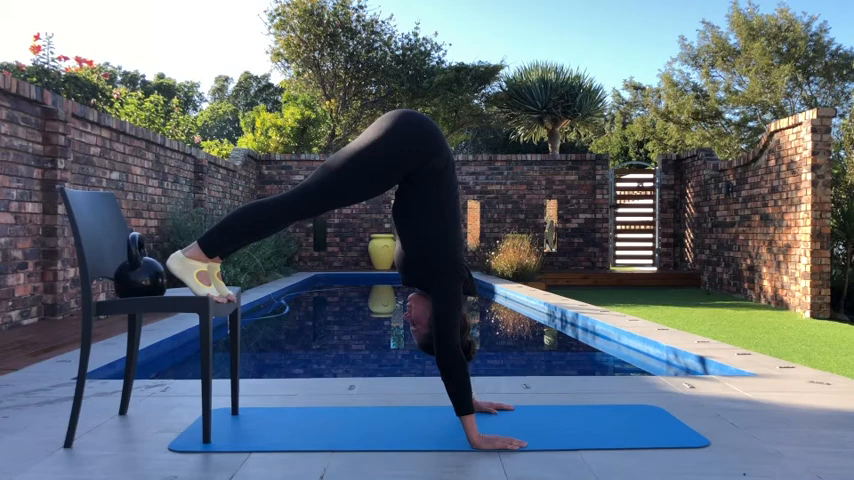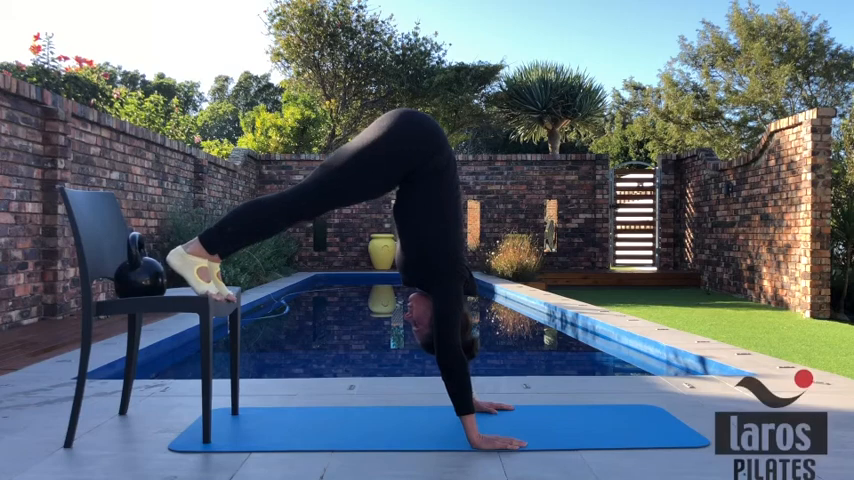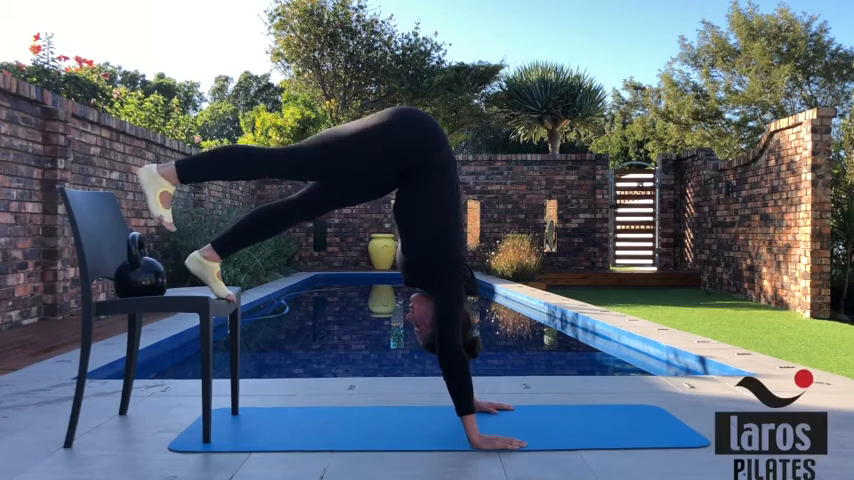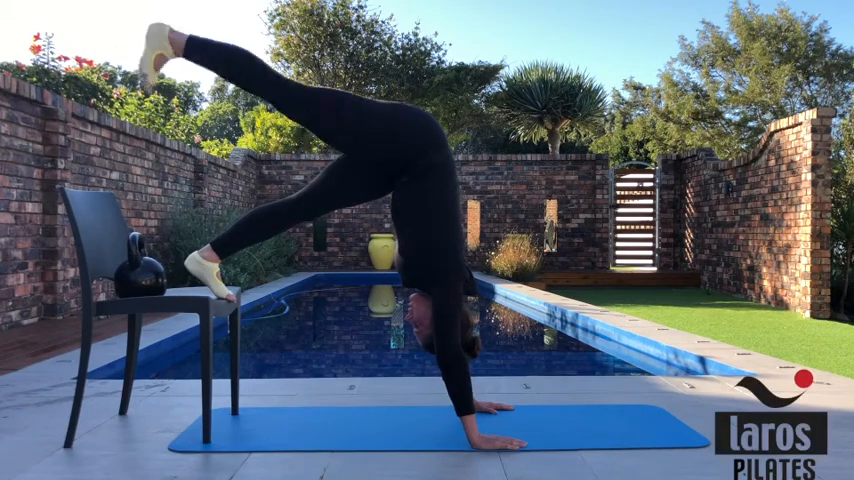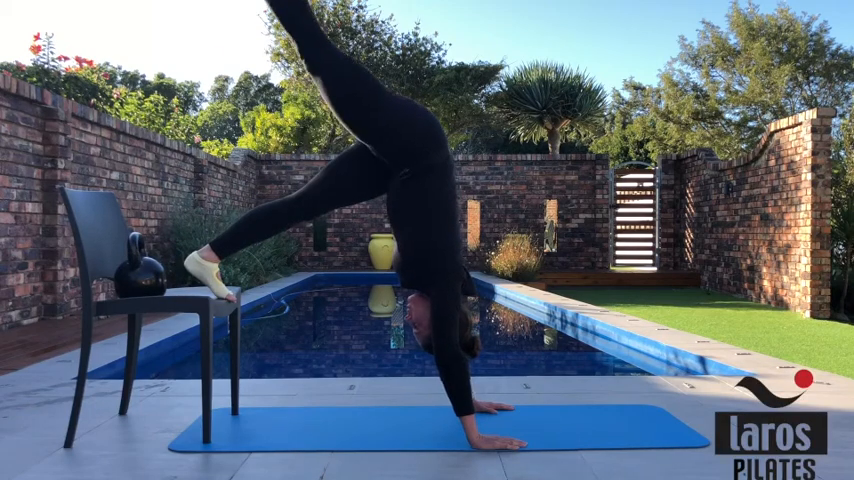
dt=0.5s
person 1, frame 1
left shoulder: (441, 277)
right shoulder: (443, 281)
left elbow: (449, 348)
right elbow: (448, 352)
left wrist: (470, 400)
left hip: (413, 146)
right hip: (410, 141)
left knee: (307, 200)
right knee: (303, 199)
left ankle: (210, 259)
right ankle: (195, 255)
person 1, frame 2
left shoulder: (442, 277)
right shoulder: (443, 281)
left elbow: (449, 350)
right elbow: (448, 352)
left wrist: (471, 401)
left hip: (412, 146)
right hip: (411, 141)
left knee: (307, 202)
right knee: (304, 198)
left ankle: (211, 256)
right ankle: (195, 251)
person 1, frame 3
left shoulder: (443, 276)
right shoulder: (445, 279)
left elbow: (450, 349)
right elbow: (449, 351)
left wrist: (471, 402)
right wrist: (474, 434)
left hip: (409, 154)
right hip: (409, 141)
left knee: (302, 205)
right knee: (284, 163)
left ankle: (209, 256)
right ankle: (169, 175)
person 1, frame 4
left shoulder: (442, 280)
right shoulder: (443, 283)
left elbow: (449, 349)
right elbow: (448, 350)
left wrist: (471, 401)
right wrist: (474, 433)
left hip: (402, 157)
right hip: (404, 141)
left knee: (301, 206)
right knee: (285, 94)
left ankle: (209, 257)
person 1, frame 5
left shoulder: (441, 279)
right shoulder: (441, 281)
left elbow: (448, 349)
right elbow: (448, 351)
left wrist: (471, 402)
right wrist: (474, 434)
left hip: (399, 156)
right hip: (404, 145)
left knee: (302, 204)
right knee: (318, 53)
left ankle: (208, 257)
